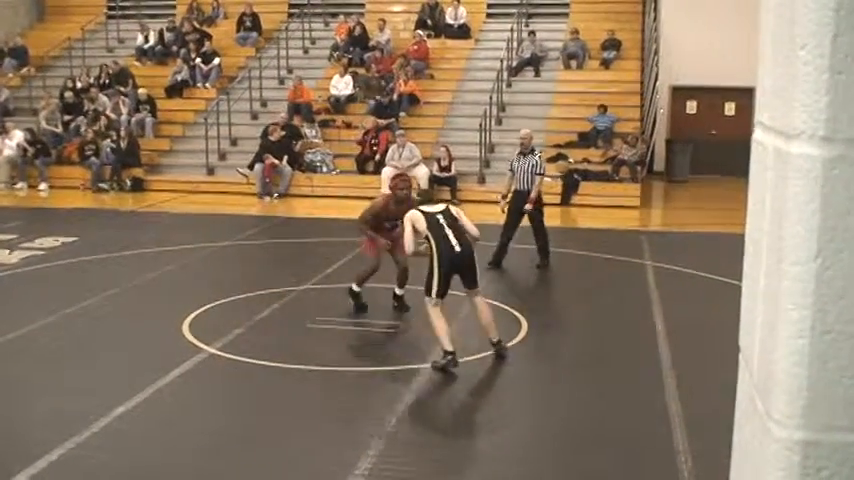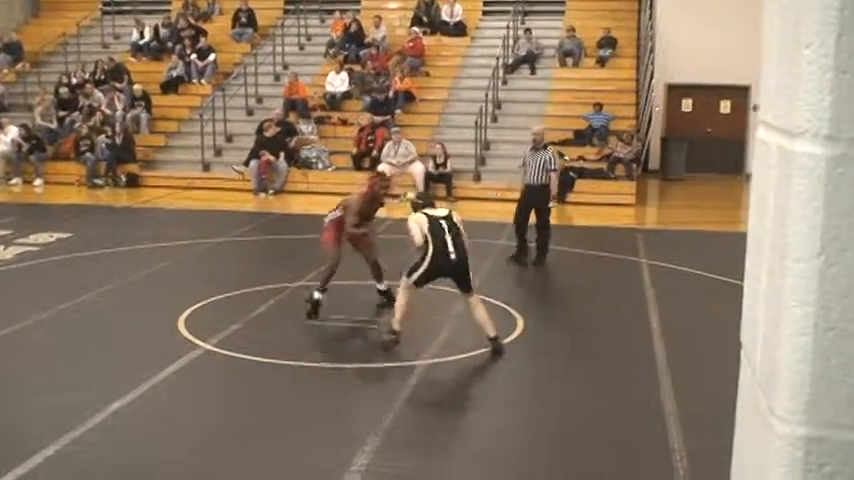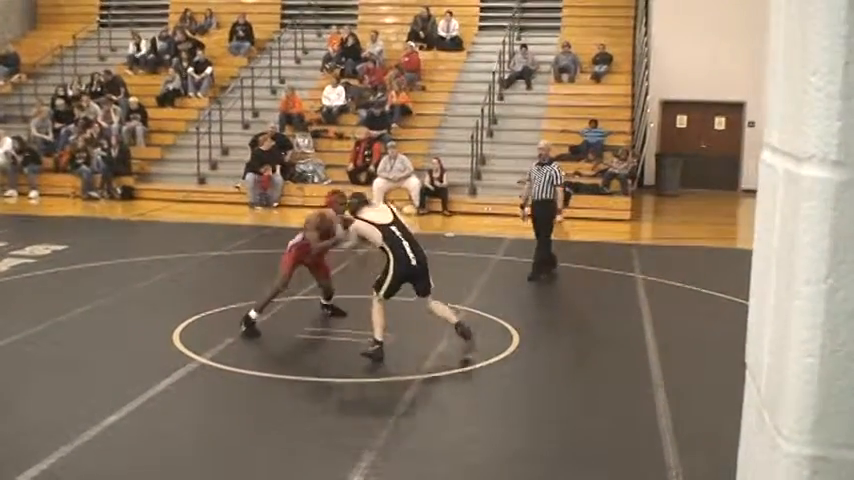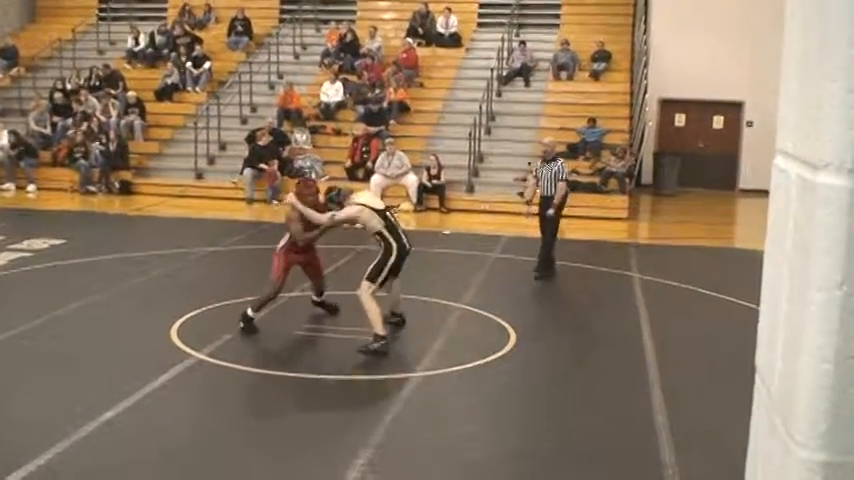
dt=0.3s
person 1, frame 1
left shoulder: (411, 215)
right shoulder: (452, 209)
left elbow: (409, 250)
right elbow: (475, 234)
left hip: (442, 257)
right hip: (465, 253)
left knee: (433, 307)
right knee: (475, 296)
left ankle: (449, 354)
right ankle: (497, 344)
person 1, frame 2
left shoulder: (414, 218)
right shoulder: (452, 214)
left elbow: (419, 242)
right elbow: (466, 247)
left hip: (435, 259)
right hip: (459, 259)
left knee: (404, 287)
right knee: (471, 297)
left ankle: (394, 333)
right ankle: (494, 340)
person 1, frame 3
left shoulder: (357, 225)
right shoulder: (387, 207)
left elbow: (350, 244)
left hip: (399, 265)
right hip: (419, 261)
left knee: (378, 300)
right knee: (429, 302)
left ankle: (377, 345)
right ankle: (459, 326)
person 1, frame 4
left shoulder: (354, 210)
right shoulder: (366, 194)
left elbow: (321, 220)
left wrist: (295, 203)
left hip: (392, 250)
right hip: (403, 245)
left knee: (365, 293)
right knee: (390, 278)
left ankle: (381, 339)
right ankle: (397, 316)
person 2, frame 1
left shoulder: (411, 202)
right shoulder: (380, 204)
right elbow: (361, 222)
right wrist: (377, 239)
left hip: (394, 234)
right hip: (375, 233)
left knee: (403, 266)
right knee: (374, 266)
left ankle: (398, 297)
right ankle: (355, 290)
person 2, frame 2
left shoulder: (379, 201)
right shoulder: (357, 202)
right elbow: (349, 232)
left wrist: (366, 229)
right wrist: (366, 230)
left hip: (357, 228)
right hip: (334, 225)
left knee: (373, 260)
right knee: (333, 263)
left ankle: (384, 291)
right ankle: (315, 300)
person 2, frame 3
left shoulder: (343, 221)
right shoulder: (314, 221)
right elbow: (315, 249)
right wrist: (336, 239)
left hip: (317, 255)
right hip: (297, 251)
left knee: (328, 289)
right knee: (279, 287)
left ankle: (327, 305)
right ankle: (249, 320)
person 2, frame 4
left shoulder: (323, 208)
right shoulder: (294, 215)
right elbow: (301, 241)
right wrist: (324, 227)
left hip: (308, 251)
right hip: (287, 251)
left knee: (320, 287)
right knee: (275, 290)
left ankle: (319, 301)
right ankle: (247, 317)
person 3, frame 1
left shoulder: (537, 158)
right shoulder: (516, 157)
left elbow: (538, 182)
right elbow: (510, 178)
left wrist: (531, 202)
right wrist: (504, 198)
left hip: (532, 196)
right hip: (517, 195)
left knee: (538, 229)
right knee: (508, 227)
left ankle: (544, 258)
right ankle: (498, 259)
person 3, frame 2
left shoulder: (549, 154)
right shoulder: (528, 151)
left elbow: (553, 177)
left wrist: (553, 197)
right wrist: (524, 191)
left hip: (542, 191)
right hip: (528, 190)
left knee: (542, 225)
right knee: (519, 220)
left ankle: (541, 255)
right ankle: (521, 252)
person 3, frame 3
left shoulder: (555, 168)
right shoulder: (534, 166)
left elbow: (559, 191)
right elbow: (528, 187)
left wrist: (559, 212)
right wrist: (523, 206)
left hip: (548, 206)
right hip: (535, 205)
left knee: (543, 239)
right knee: (541, 238)
left ankle: (538, 270)
right ankle: (550, 264)
person 3, frame 4
left shoulder: (560, 164)
right shoulder: (540, 164)
left elbow: (562, 187)
right elbow: (533, 184)
left wrist: (554, 206)
right wrist: (528, 203)
left hip: (554, 202)
right hip: (543, 201)
left knee: (549, 235)
right knee: (545, 234)
left ankle: (544, 268)
right ankle: (549, 266)
